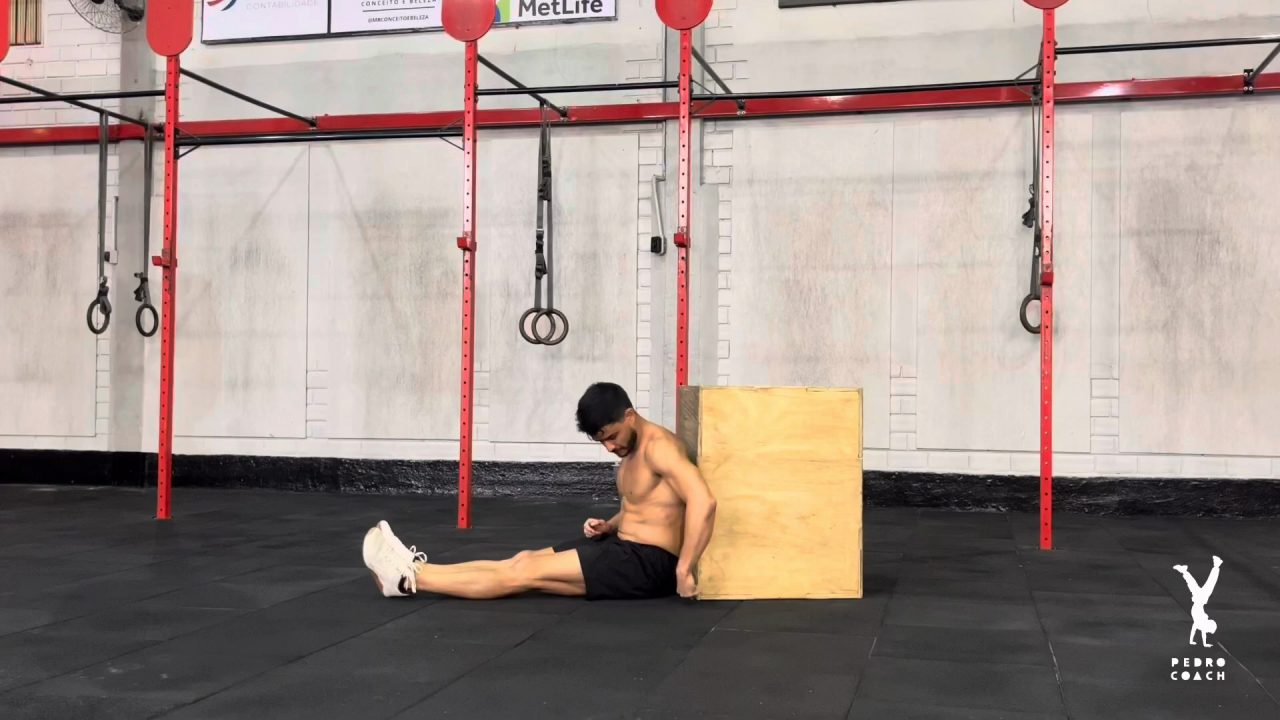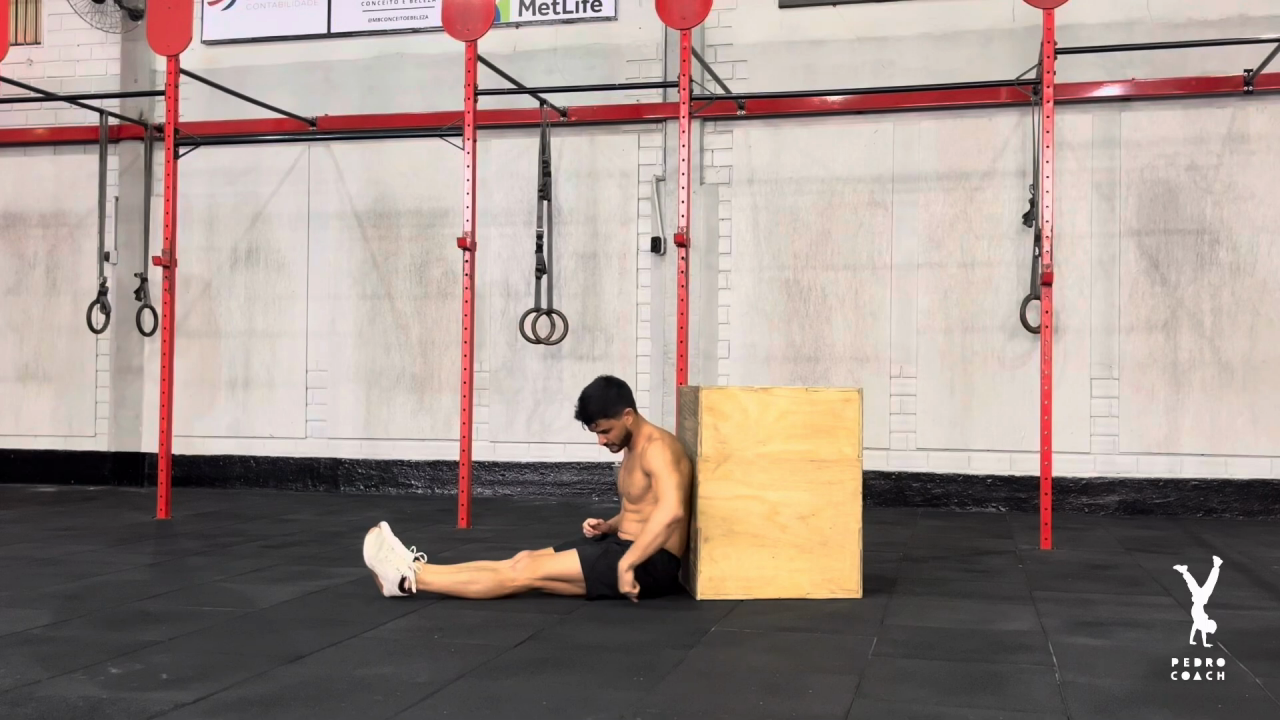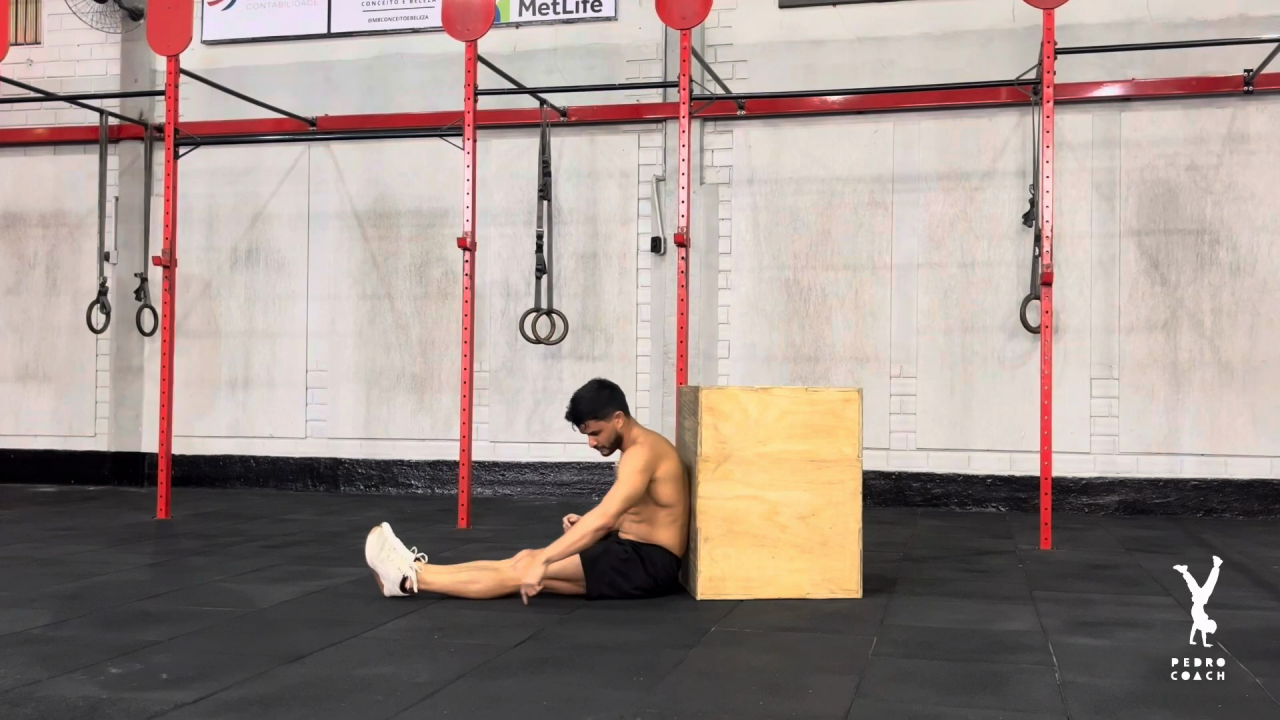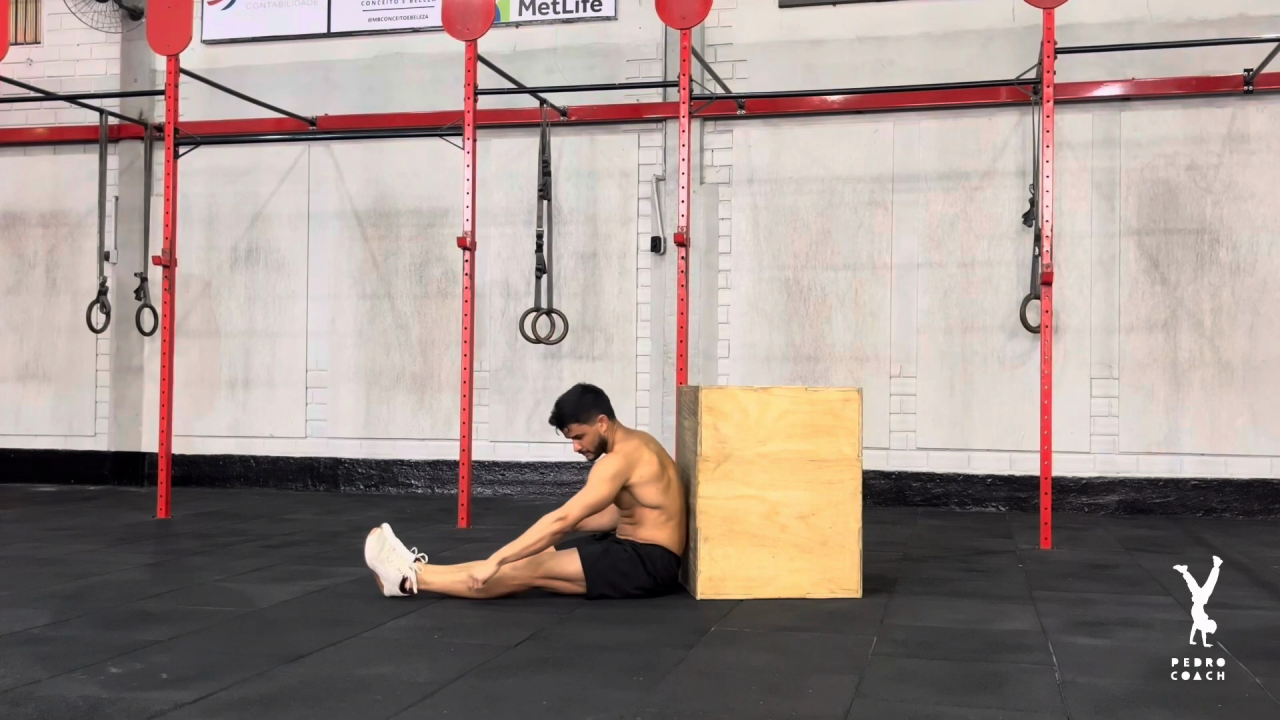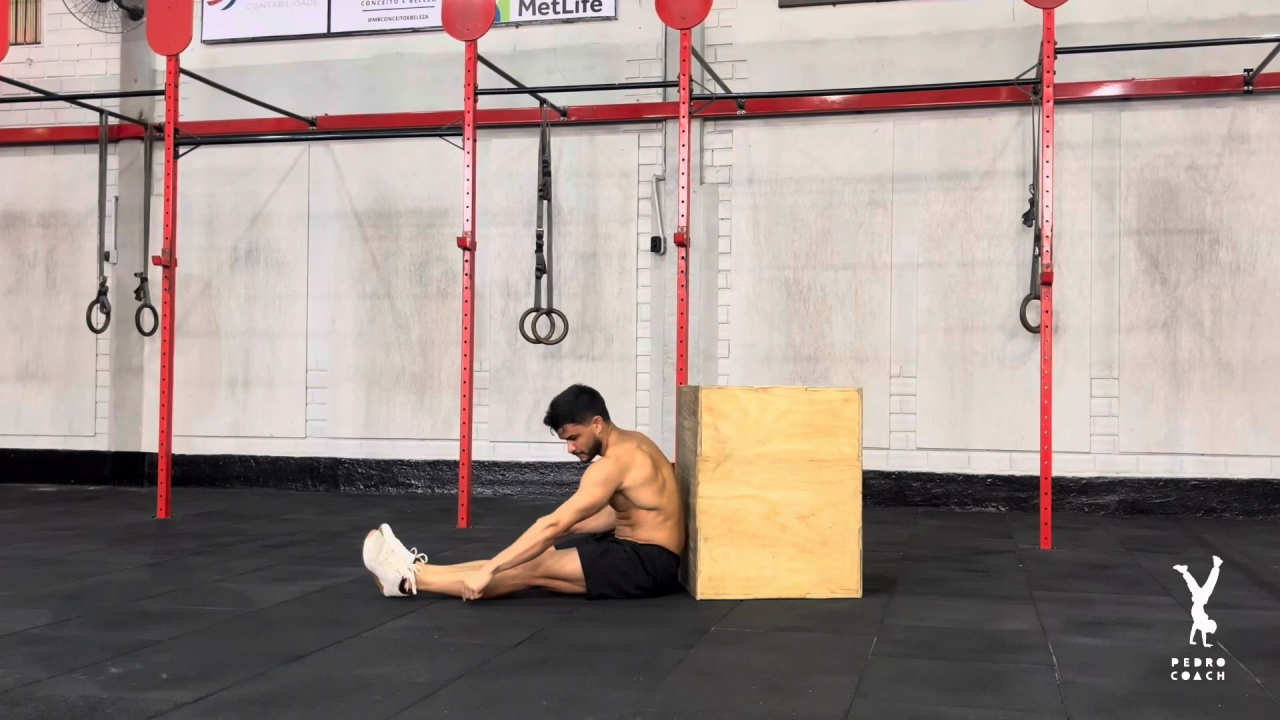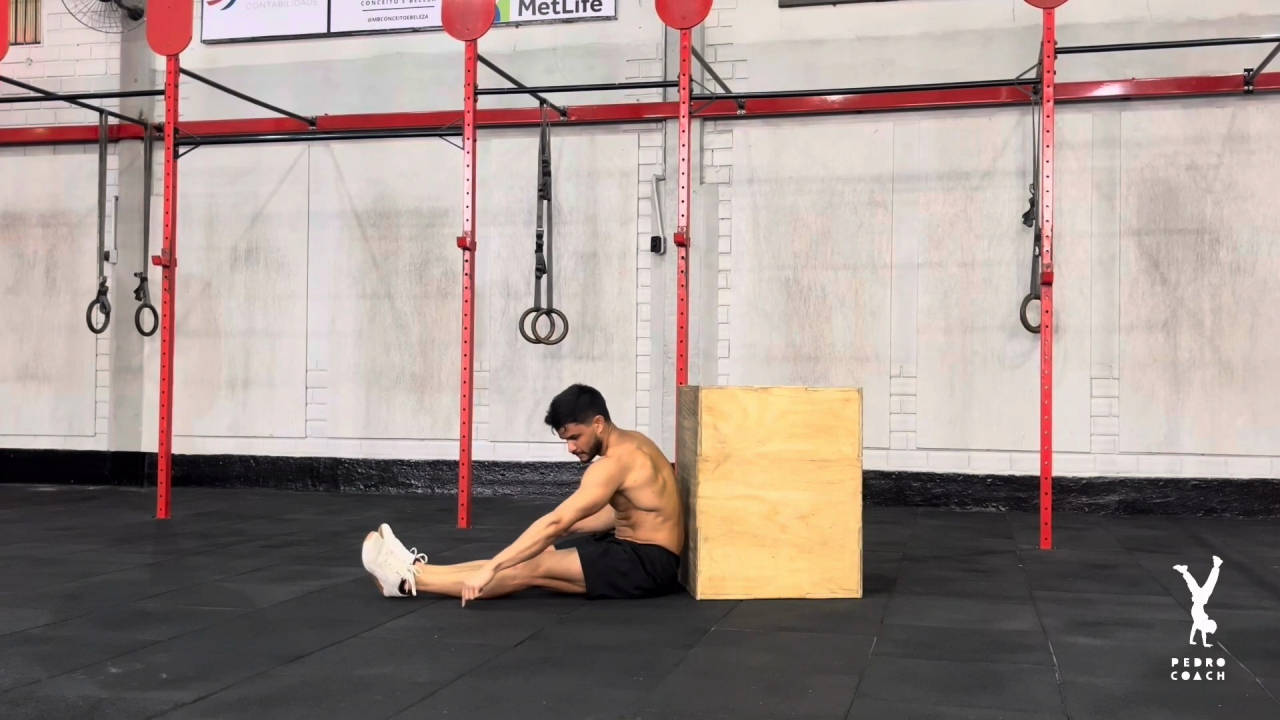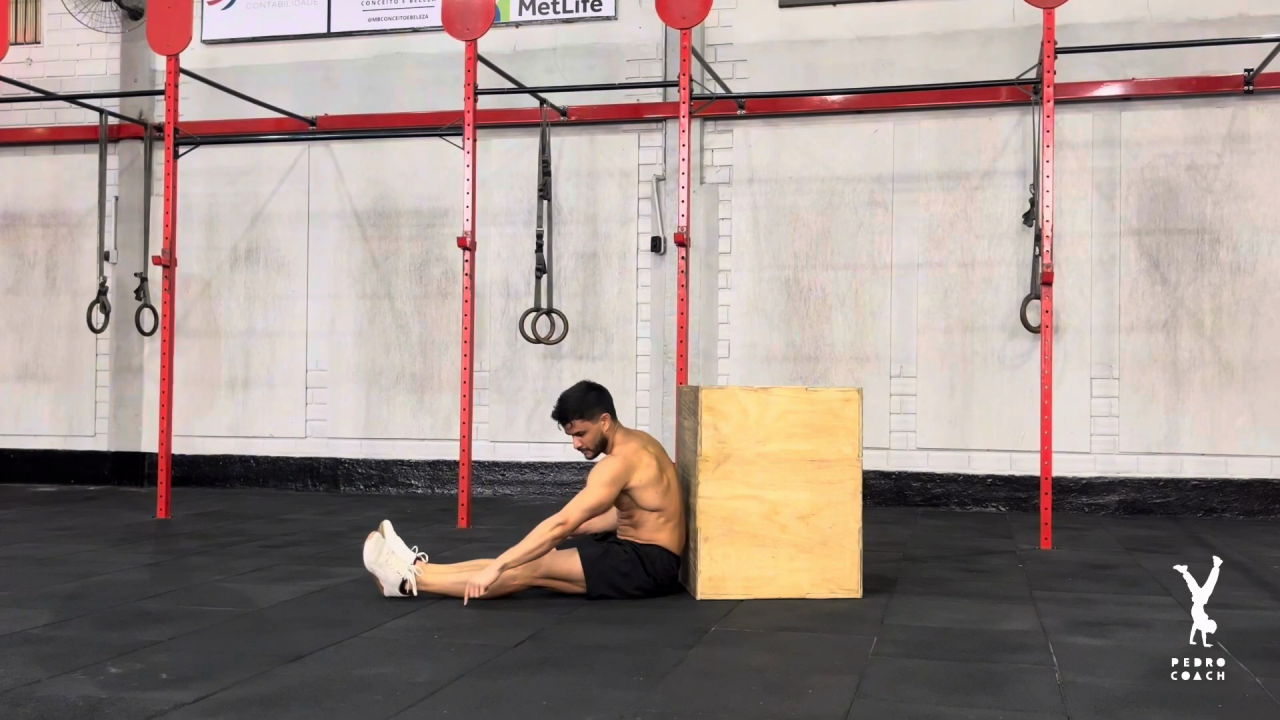
dt=0.3s
person 1, frame 1
left shoulder: (659, 447)
right shoulder: (634, 449)
left elbow: (703, 502)
left wrist: (683, 569)
right wrist: (608, 526)
left hip: (647, 563)
right hip: (627, 547)
left knee: (528, 572)
right knee: (525, 559)
left ankle: (409, 577)
right ankle: (416, 570)
person 1, frame 2
left shoulder: (655, 448)
right shoulder: (634, 447)
left elbow: (671, 512)
left wrist: (627, 565)
right wrist: (608, 526)
left hip: (648, 566)
right hip: (626, 547)
left knee: (526, 572)
right knee: (523, 559)
left ankle: (409, 578)
right ankle: (416, 569)
person 1, frame 3
left shoulder: (643, 452)
right shoulder: (639, 447)
left elbow: (603, 519)
left wrist: (542, 563)
right wrist: (585, 524)
left hip: (650, 564)
right hip: (634, 550)
left knee: (530, 566)
right knee: (527, 558)
left ankle: (410, 578)
right ankle: (416, 569)
person 1, frame 4
left shoulder: (621, 458)
right shoulder: (632, 445)
left elbow: (562, 520)
left wrist: (495, 562)
right wrist: (568, 524)
left hip: (648, 563)
right hip: (634, 550)
left knee: (528, 570)
right knee: (525, 558)
left ankle: (410, 578)
right ankle: (417, 569)
person 1, frame 5
left shoulder: (615, 461)
right shoulder: (629, 444)
left elbow: (553, 525)
left wrist: (489, 570)
right wrist: (566, 527)
left hip: (649, 563)
right hip: (632, 548)
left knee: (531, 570)
right knee: (523, 559)
left ankle: (409, 578)
right ankle: (416, 569)
person 1, frame 6
left shoulder: (615, 462)
right shoulder: (629, 443)
left elbow: (555, 522)
left wrist: (490, 568)
right wrist: (565, 527)
left hip: (648, 563)
right hip: (631, 547)
left knee: (531, 568)
right knee: (525, 556)
left ankle: (409, 580)
right ankle: (418, 568)
person 1, frame 7
left shoulder: (621, 461)
right shoulder: (635, 443)
left elbow: (561, 524)
left wrist: (496, 566)
right wrist: (571, 529)
left hip: (650, 564)
right hip: (633, 548)
left knee: (531, 570)
right knee: (521, 560)
left ankle: (409, 580)
right ankle: (417, 567)
